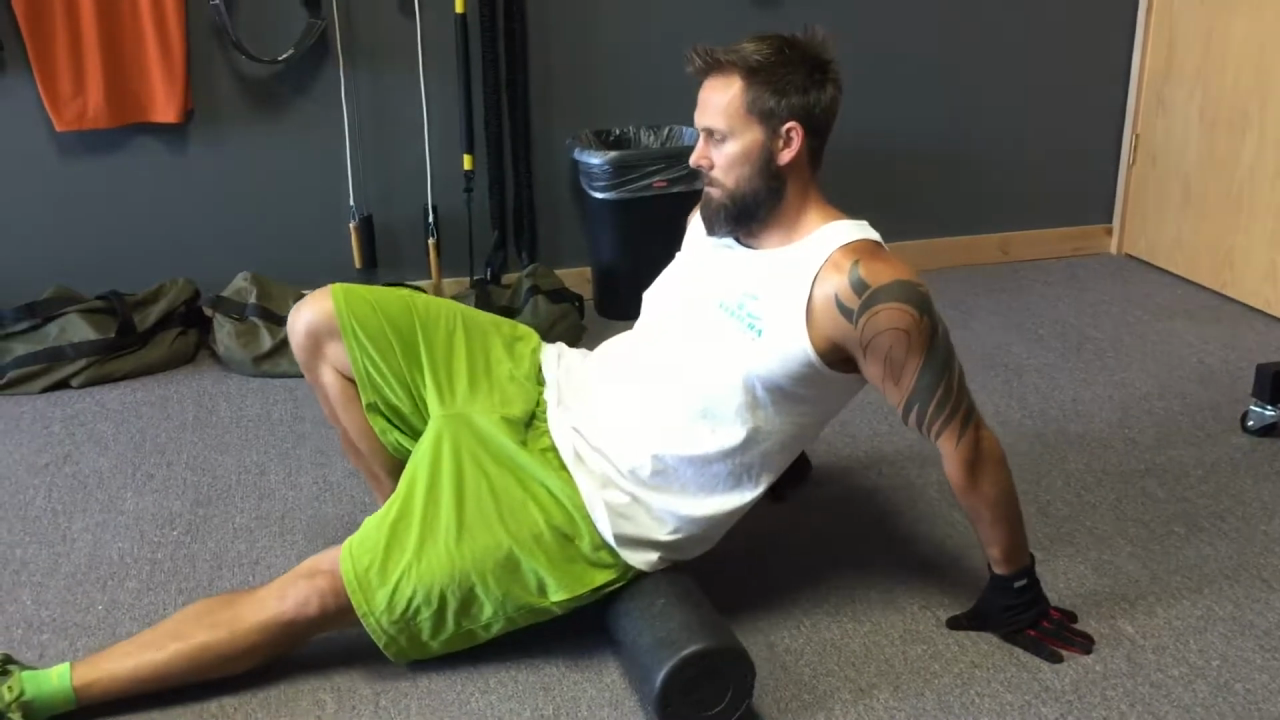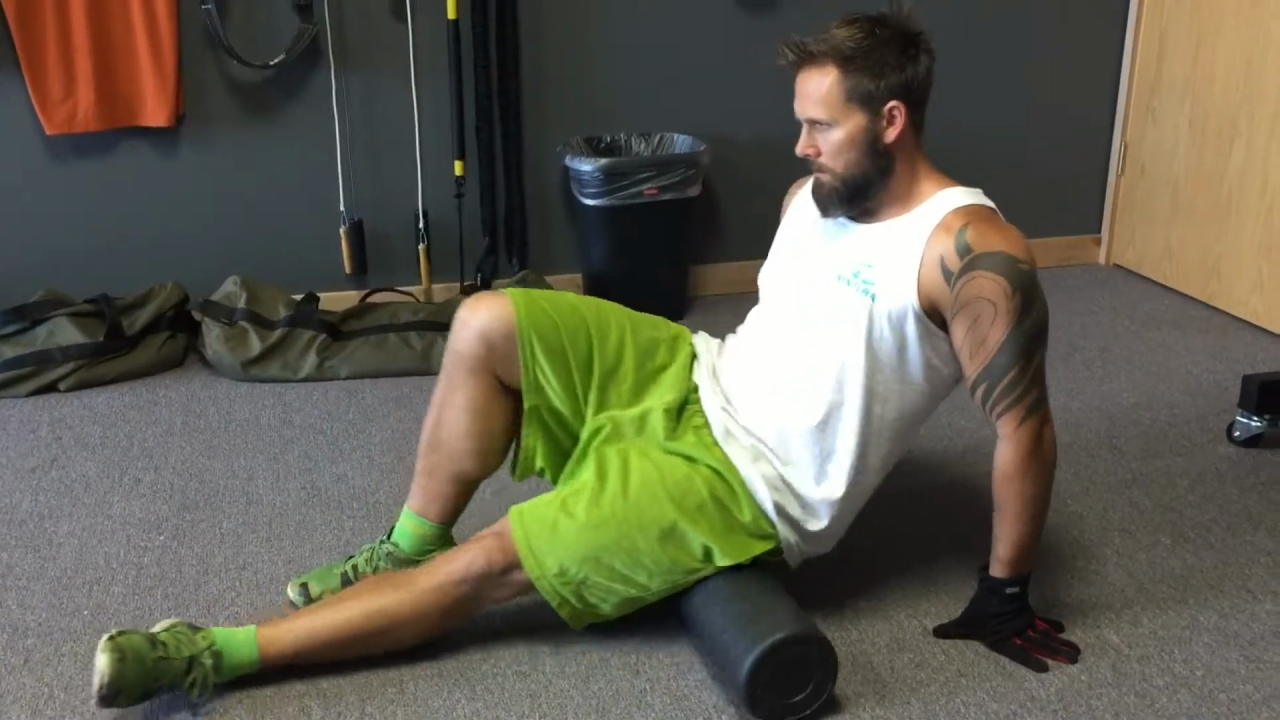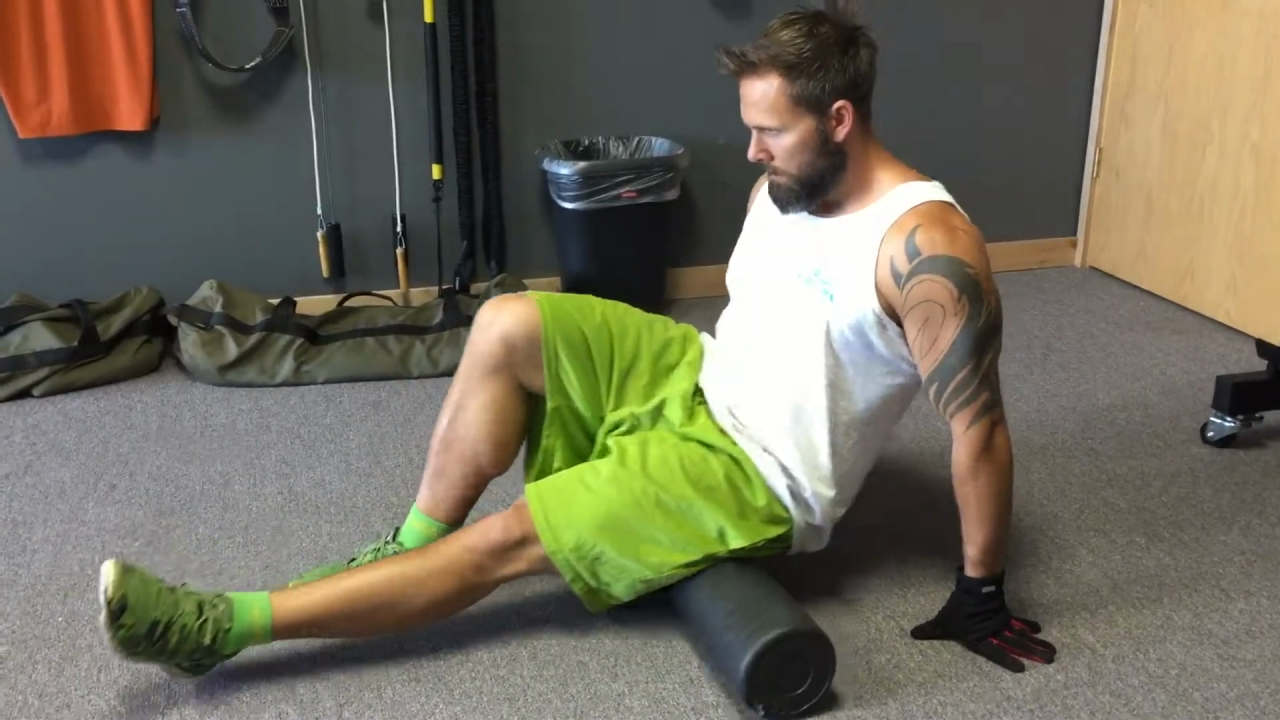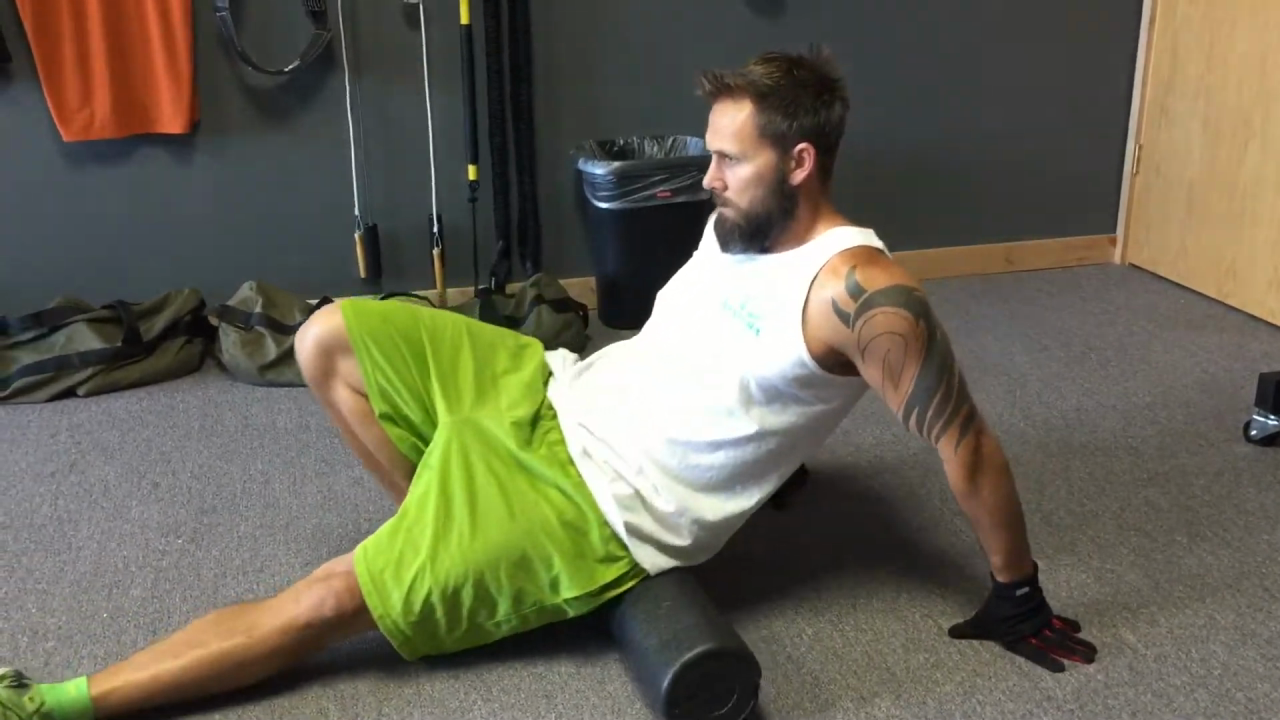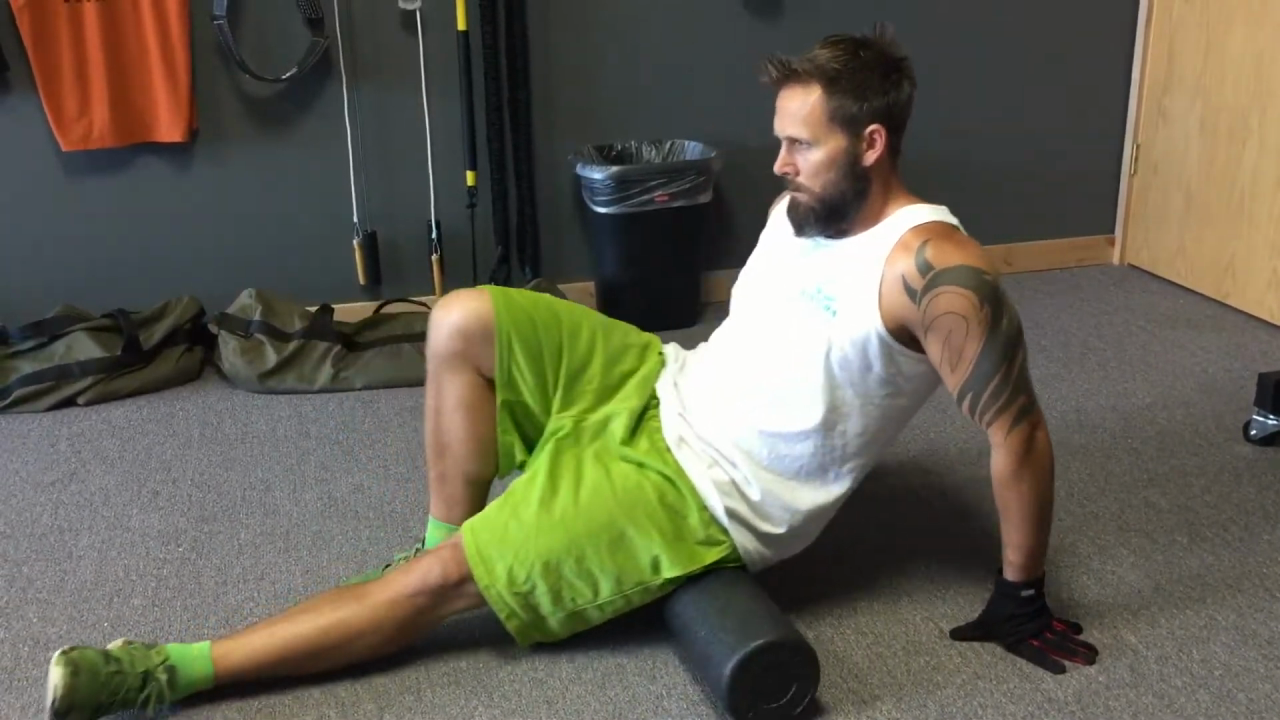
dt=1s
person 1, frame 1
left shoulder: (856, 286)
right shoulder: (722, 213)
left elbow: (962, 440)
left wrist: (1013, 589)
left hip: (589, 502)
right hip: (551, 390)
left knee: (315, 592)
right knee: (322, 322)
right ankle: (411, 532)
person 1, frame 2
left shoulder: (969, 249)
right shoulder: (814, 197)
left elbow: (1024, 428)
left wrist: (1004, 595)
left hip: (748, 485)
right hip: (700, 383)
left knee: (492, 562)
right knee: (489, 323)
left ankle: (218, 654)
right ankle: (406, 550)
person 1, frame 3
left shoulder: (924, 245)
right shoulder: (782, 184)
left elbow: (977, 426)
left wrist: (980, 595)
left hip: (753, 476)
right hip: (698, 382)
left knee: (503, 542)
right knee: (508, 325)
left ankle: (223, 626)
right ankle: (413, 545)
person 1, frame 4
left shoulder: (857, 291)
right shoulder: (744, 222)
left elbow: (965, 443)
left wrist: (1017, 599)
left hip: (599, 507)
right hip: (555, 398)
left knee: (332, 598)
right knee: (330, 339)
right ankle: (440, 534)
person 1, frame 5
left shoulder: (930, 268)
right shoulder: (805, 206)
left elbow: (1016, 432)
left wrist: (1020, 598)
left hip: (702, 496)
right hip: (658, 392)
left knee: (441, 583)
right knee: (466, 321)
right ankle: (444, 535)
